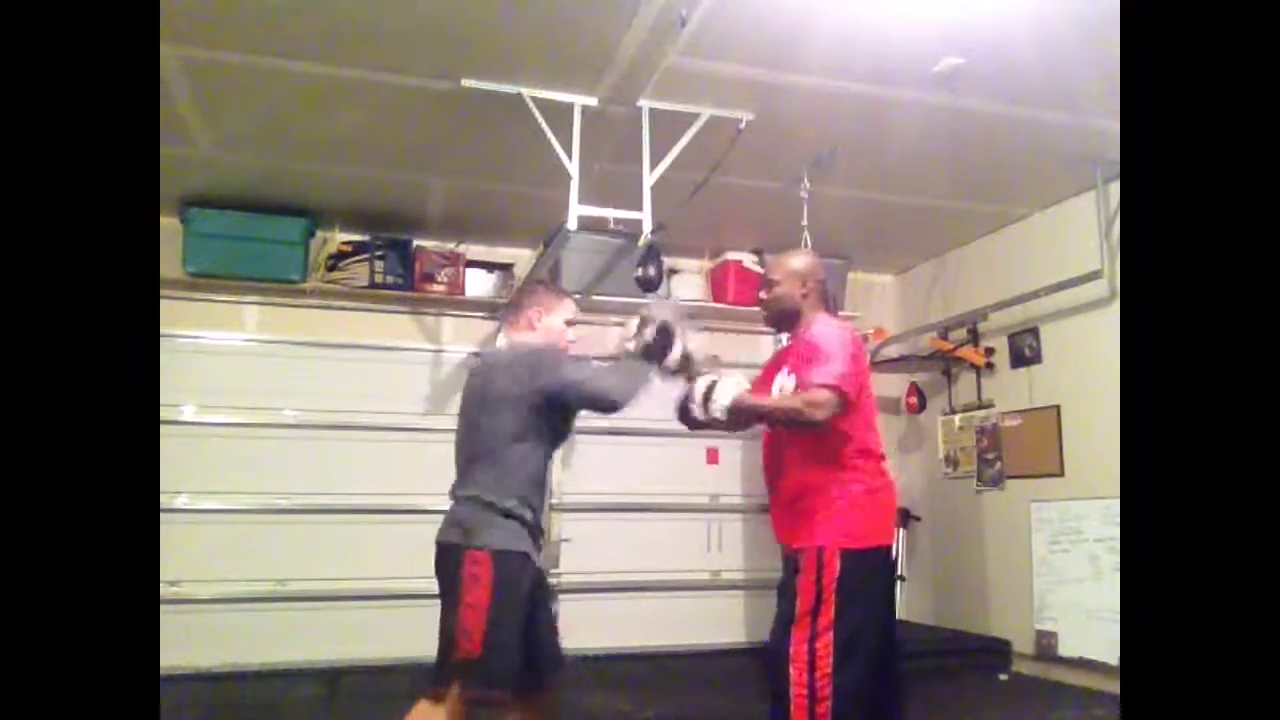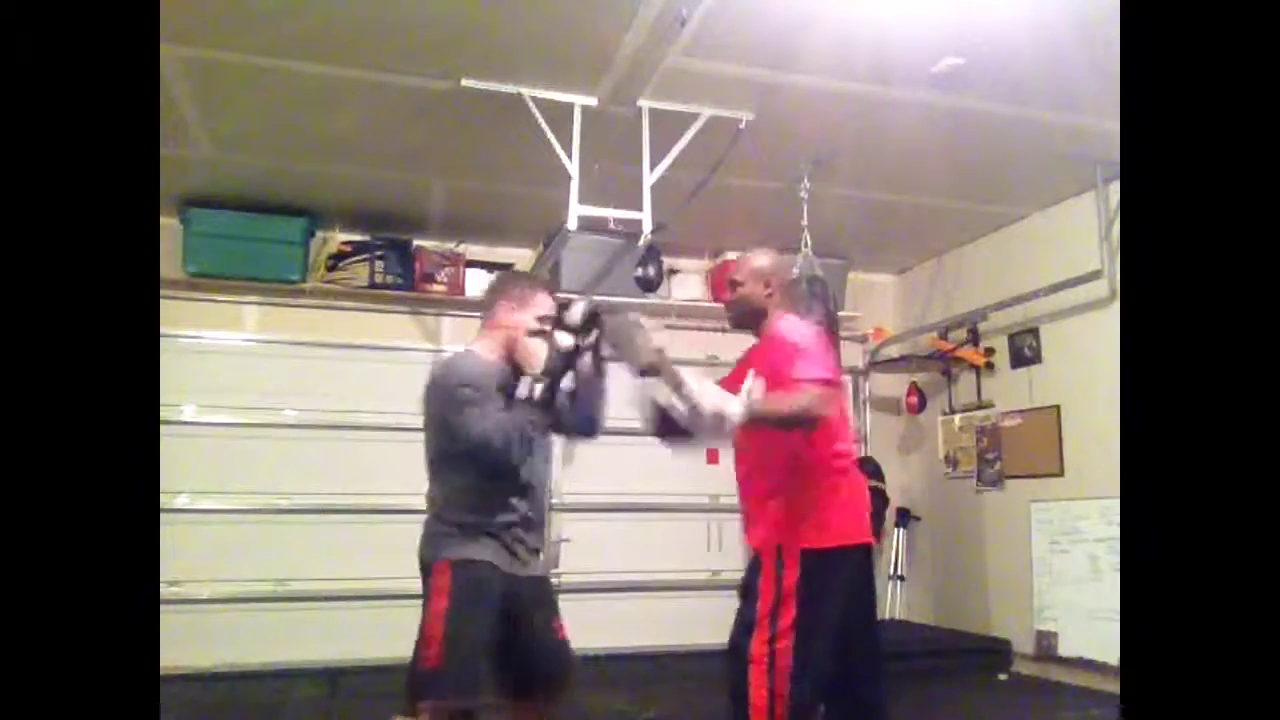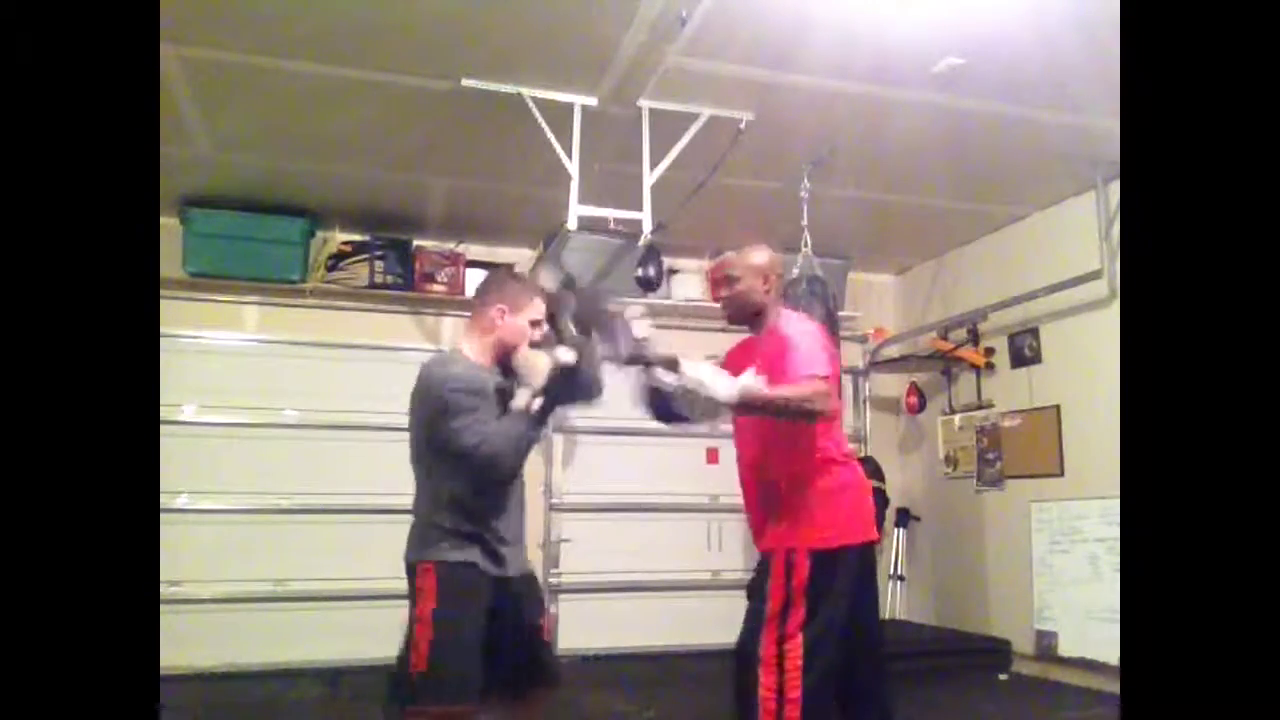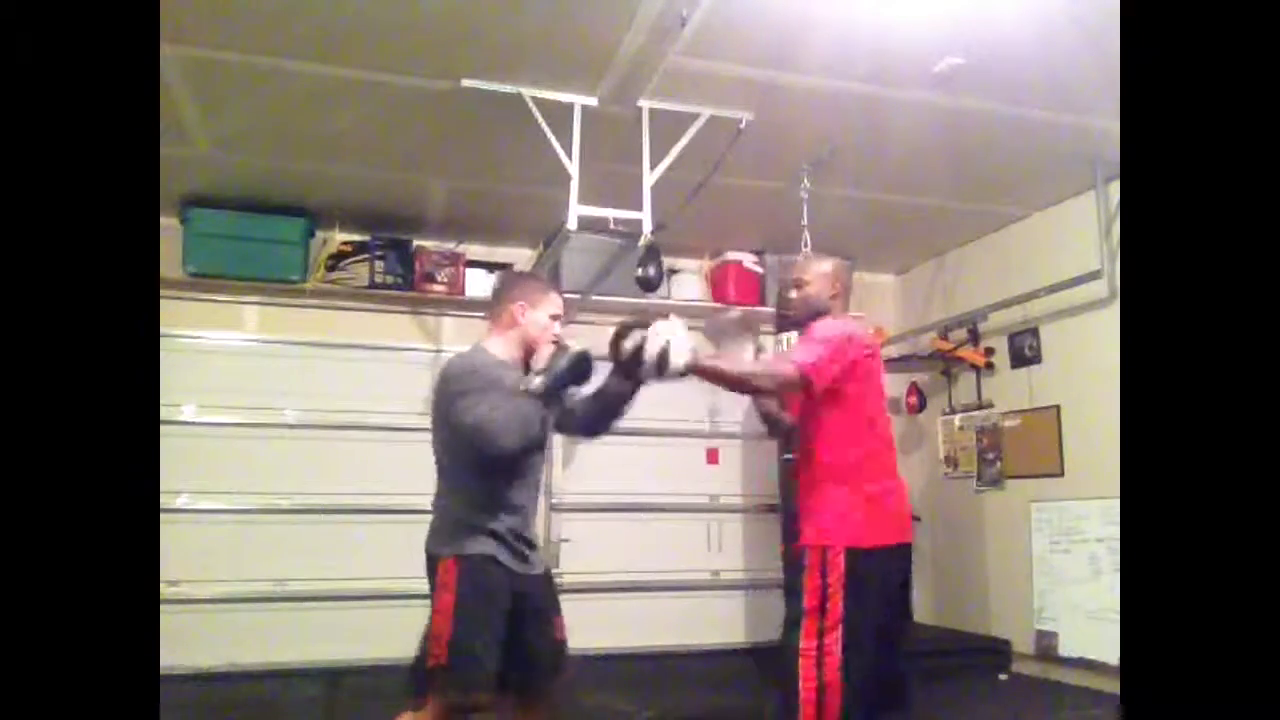
dt=0.5s
person 1, frame 1
left shoulder: (826, 336)
right shoulder: (790, 355)
left elbow: (819, 409)
right elbow: (734, 407)
left wrist: (735, 400)
right wrist: (692, 371)
left hip: (840, 525)
right hip: (849, 526)
left knee: (810, 664)
right knee: (862, 664)
person 1, frame 2
left shoulder: (795, 336)
right shoulder: (758, 357)
left elbow: (813, 406)
right elbow: (701, 404)
left wrist: (734, 410)
right wrist: (660, 368)
left hip: (810, 526)
right hip: (834, 527)
left knee: (767, 663)
right knee: (849, 670)
person 1, frame 3
left shoulder: (797, 332)
right shoulder: (743, 353)
left elbow: (815, 400)
right elbow: (691, 404)
left wrist: (726, 390)
right wrist: (657, 362)
left hip: (813, 521)
right hip: (838, 525)
left knee: (775, 666)
right knee: (850, 666)
person 1, frame 4
left shoulder: (837, 333)
right shoulder: (823, 345)
left elbow: (777, 378)
right elbow: (794, 423)
left wrist: (689, 359)
left hip: (847, 525)
right hip: (869, 526)
left knee: (820, 660)
right knee: (871, 662)
person 2, frame 1
left shoulder: (498, 369)
right shoulder: (529, 360)
left elbow: (546, 427)
right elbow: (609, 391)
right wrist: (644, 347)
left hip: (510, 542)
right hip: (483, 543)
left knee: (536, 678)
person 2, frame 2
left shoulder: (518, 375)
right shoulder: (459, 376)
left elbow: (584, 424)
right elbow: (504, 449)
left wrist: (585, 357)
right wrist: (543, 381)
left hip: (519, 557)
right hip: (465, 555)
left knee: (542, 683)
person 2, frame 3
left shoulder: (505, 373)
right shoulder: (446, 378)
left elbow: (584, 389)
right elbow: (497, 456)
right wrist: (540, 394)
left hip: (503, 559)
right hip: (450, 558)
left knee: (532, 681)
person 2, frame 4
left shoulder: (523, 376)
right shoulder: (468, 372)
left elbow: (585, 420)
right elbow: (502, 438)
left wrist: (624, 377)
right wrist: (542, 383)
left hip: (520, 555)
right hip: (469, 552)
left knee: (538, 682)
